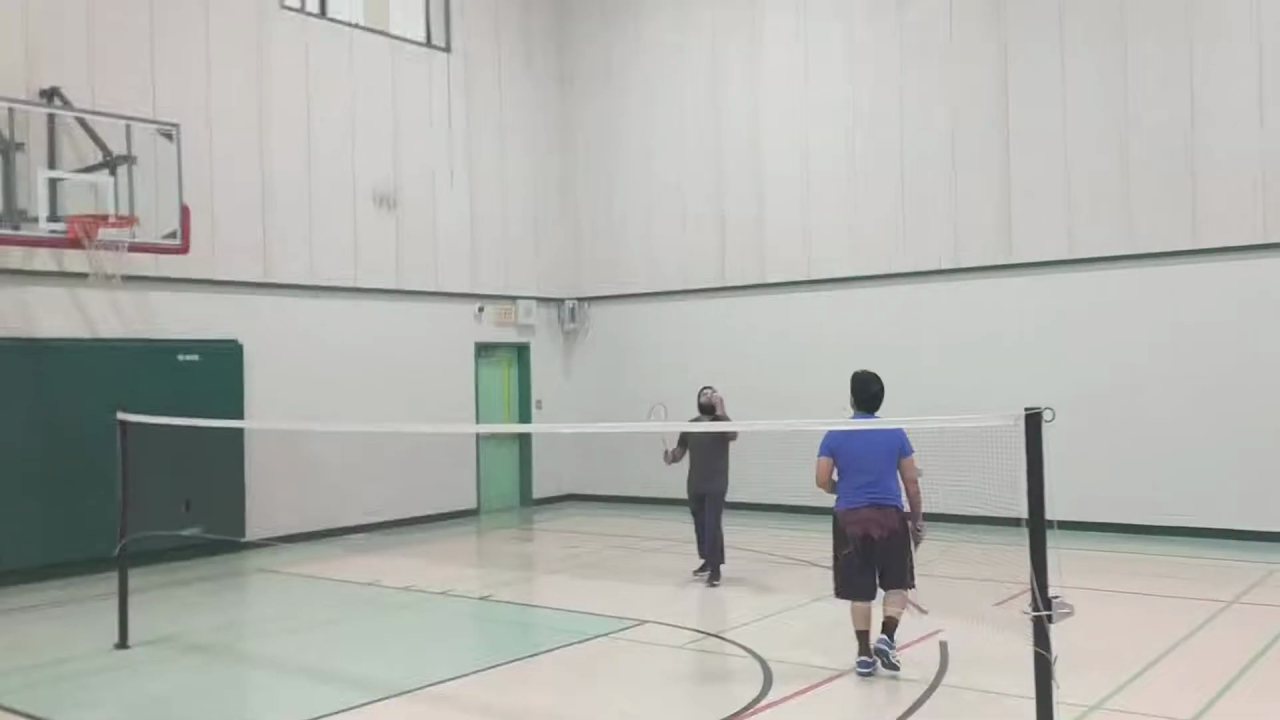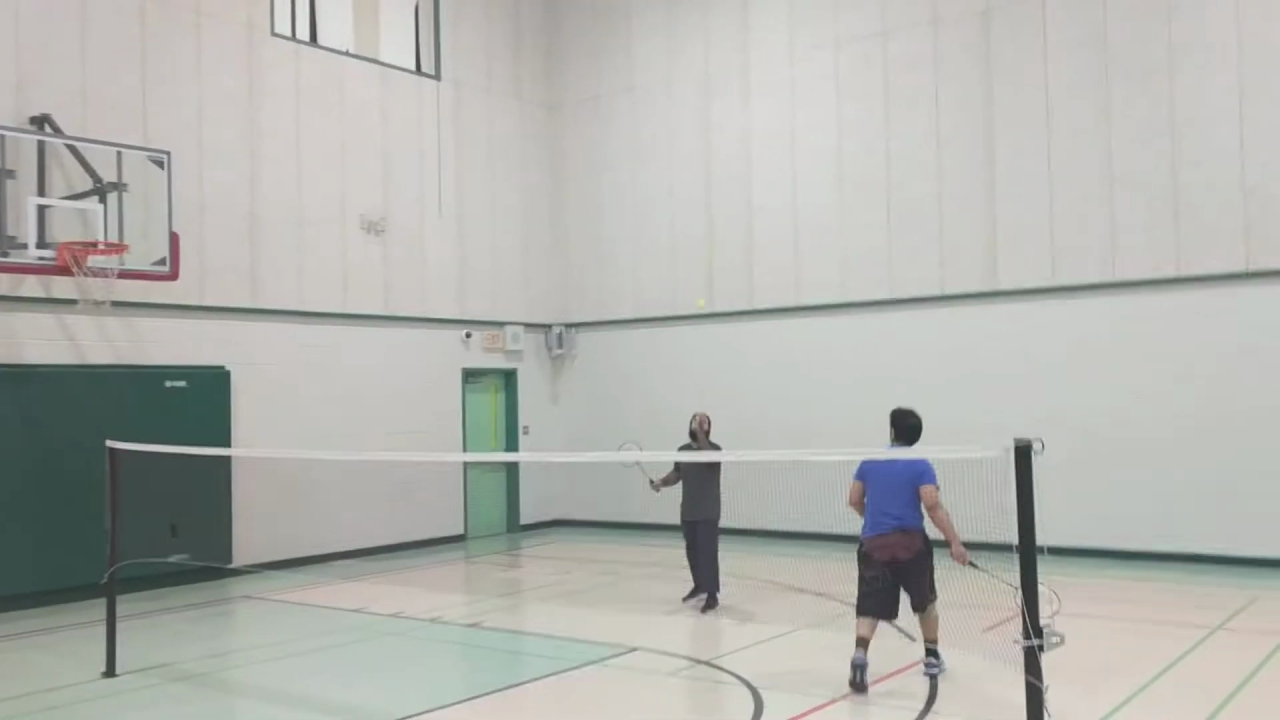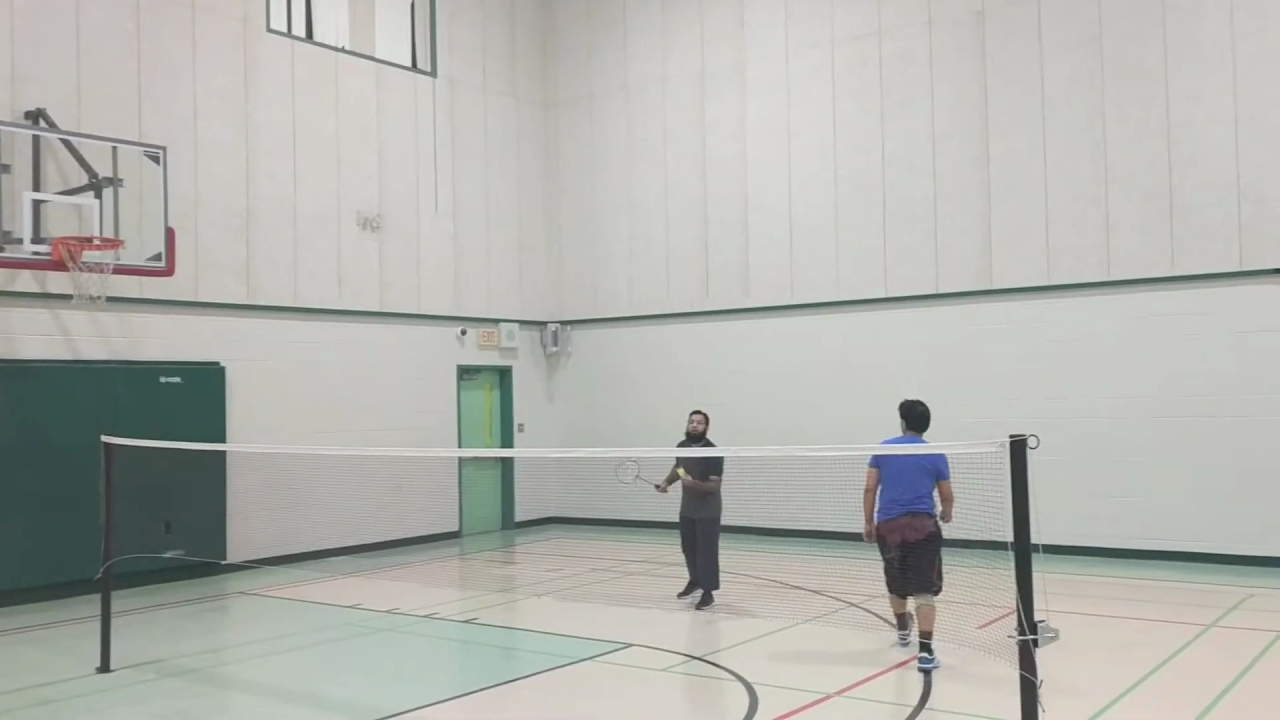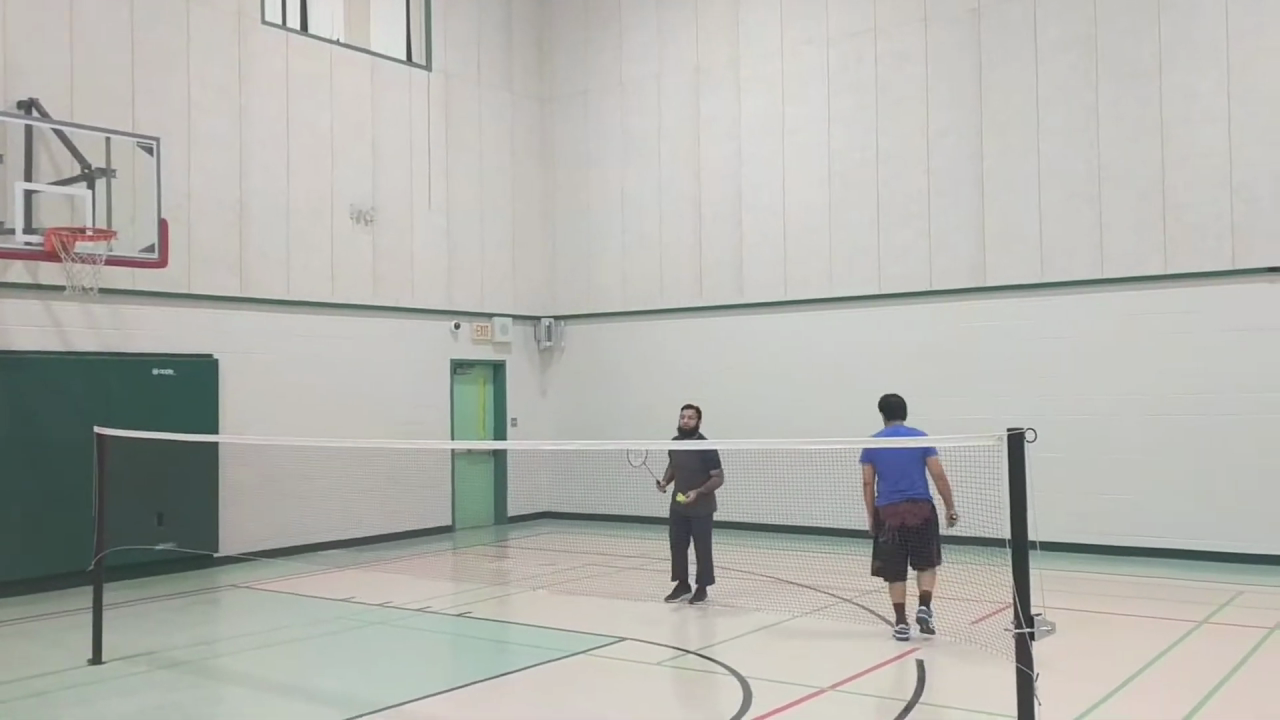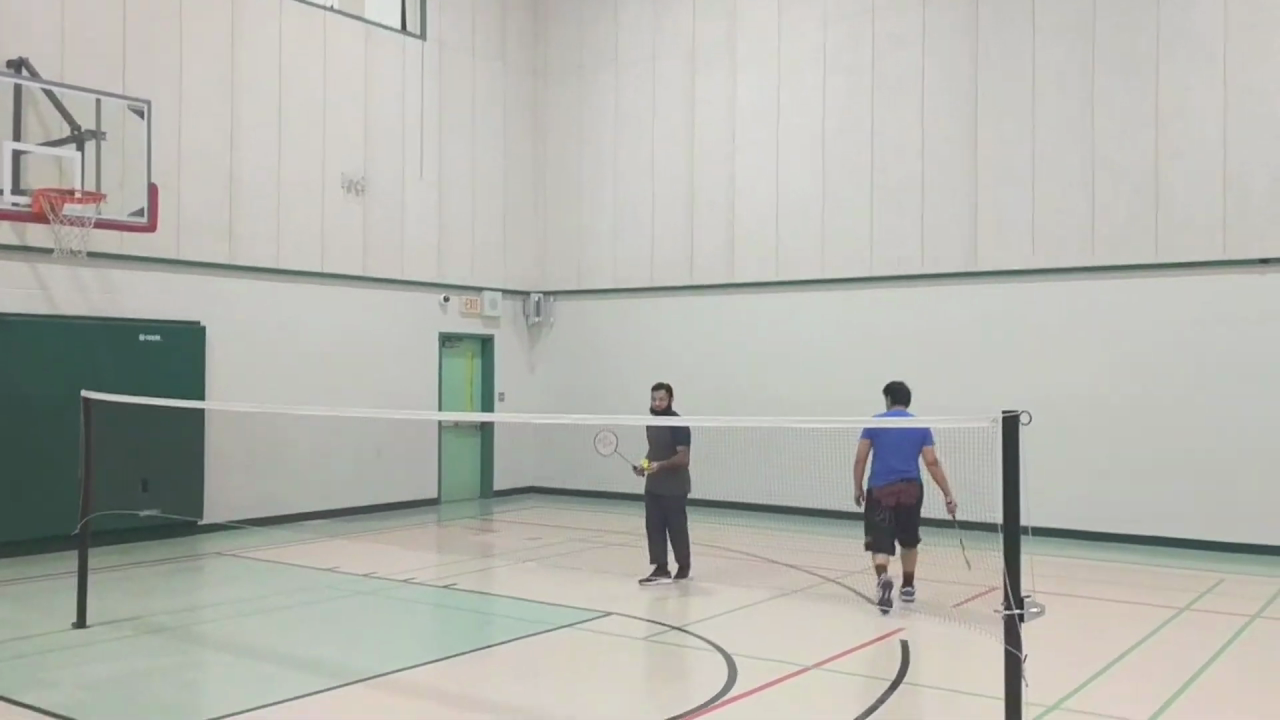
dt=0.4s
person 1, frame 1
left shoulder: (835, 435)
right shoulder: (895, 433)
left elbow: (823, 480)
right elbow: (910, 481)
right wrist: (917, 520)
left hip: (850, 518)
right hip: (889, 516)
left knee: (858, 591)
right knee: (897, 585)
left ankle: (865, 653)
right ankle: (886, 638)
person 1, frame 2
left shoulder: (870, 461)
right shoulder: (921, 466)
left elbow: (855, 501)
right elbow: (933, 507)
right wrist: (955, 543)
left hip: (874, 543)
right hip: (911, 541)
left knee: (870, 610)
right knee: (924, 601)
left ankle: (861, 655)
right ankle: (932, 657)
person 1, frame 3
left shoulder: (882, 450)
right shoulder: (935, 456)
left elbow: (870, 489)
right elbow: (946, 497)
left wrist: (868, 522)
right wrist: (947, 513)
left hip: (888, 525)
right hip: (922, 525)
left knee: (897, 584)
right knee: (924, 590)
left ankle: (903, 630)
right ankle: (925, 651)
person 1, frame 4
left shoulder: (872, 443)
right shoulder: (921, 438)
left elbow: (868, 484)
right elbow: (939, 476)
left wrist: (871, 515)
right wrist: (950, 509)
left hip: (888, 512)
right hip: (920, 509)
left knee: (895, 571)
right knee: (927, 564)
left ankle: (901, 624)
right ankle: (924, 607)
person 1, frame 5
left shoulder: (874, 423)
right shoulder: (921, 427)
left elbow: (860, 459)
right elbow: (932, 463)
left wrist: (858, 489)
right wrist: (948, 495)
left hip: (880, 491)
right hip: (911, 489)
left knee: (881, 545)
right knee: (909, 541)
left ankle: (884, 579)
right ankle: (908, 587)
person 2, frame 1
left shoulder: (722, 422)
left elbow: (733, 435)
right elbow: (680, 451)
left wrist: (722, 412)
right wrist: (671, 456)
left hip: (716, 485)
right hip: (695, 485)
left knee: (713, 524)
right knee: (700, 524)
left ankle: (716, 568)
right ankle: (708, 560)
person 2, frame 2
left shoulder: (714, 448)
right shoulder: (682, 450)
left elbow: (706, 454)
right elbow: (676, 474)
left wrist: (701, 432)
right wrist: (661, 482)
left hip: (708, 512)
right hip: (688, 511)
left knee: (708, 552)
right knee: (692, 551)
left ankle: (712, 595)
right ankle: (699, 585)
person 2, frame 3
right shoulder: (682, 446)
left elbow: (714, 485)
left wrist: (694, 483)
right wrist: (667, 482)
left hip: (708, 511)
right hip: (687, 508)
left knee: (706, 550)
right knee: (688, 547)
left ankle: (708, 592)
right ankle: (695, 580)
person 2, frame 4
left shoulder: (706, 448)
right shoulder: (675, 443)
left elbow: (718, 478)
left wrist: (698, 492)
right wrist: (665, 481)
left hip: (701, 507)
right hip: (678, 505)
left knee: (702, 547)
right knee: (677, 545)
left ankle: (702, 587)
right ankle: (682, 584)
person 2, frame 5
left shoulder: (678, 424)
right shoulder: (651, 423)
left elbow: (683, 457)
left wrist: (661, 465)
right wrist: (644, 465)
left hip: (674, 487)
right hip: (653, 486)
left knee: (676, 527)
right knee: (654, 526)
left ankle: (683, 565)
right ankle: (661, 569)
